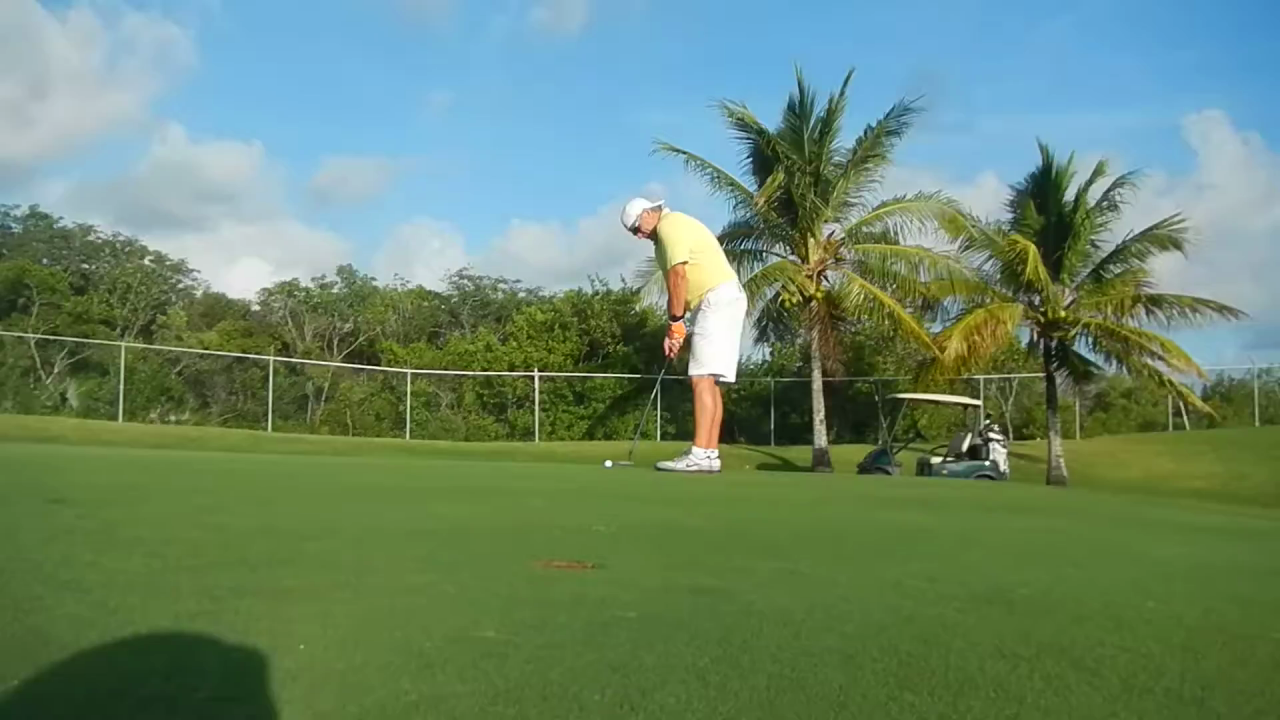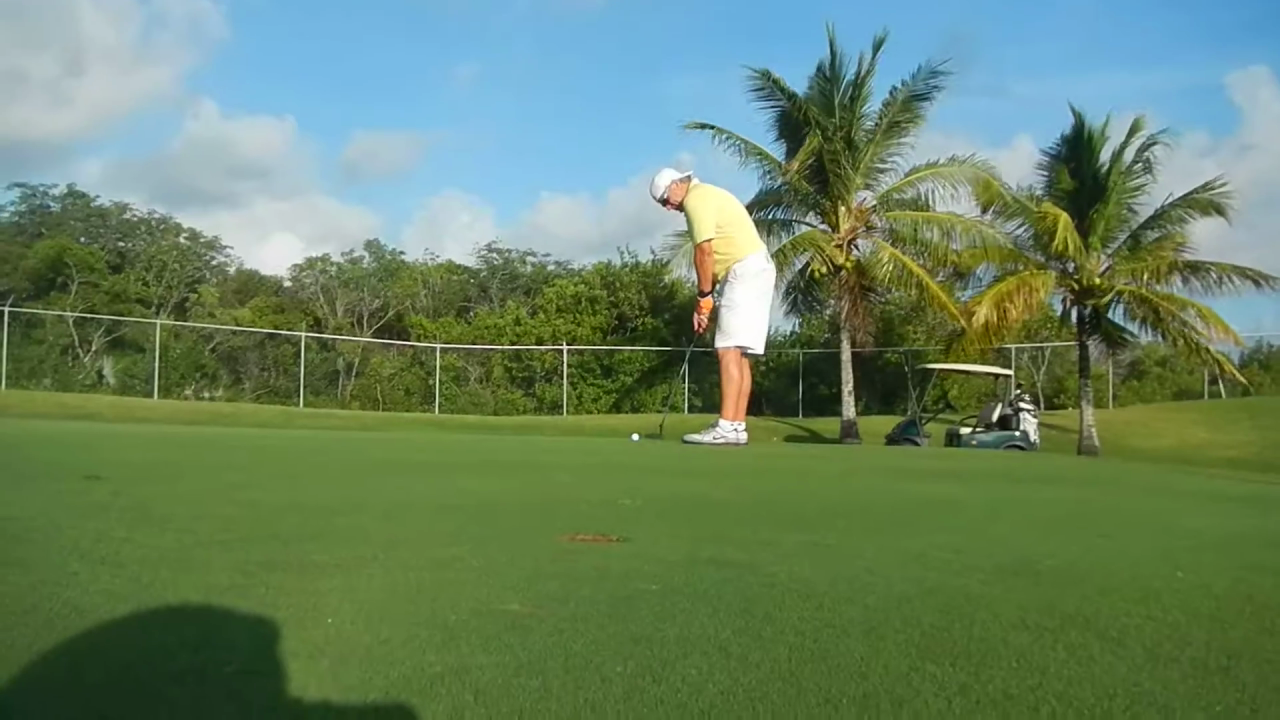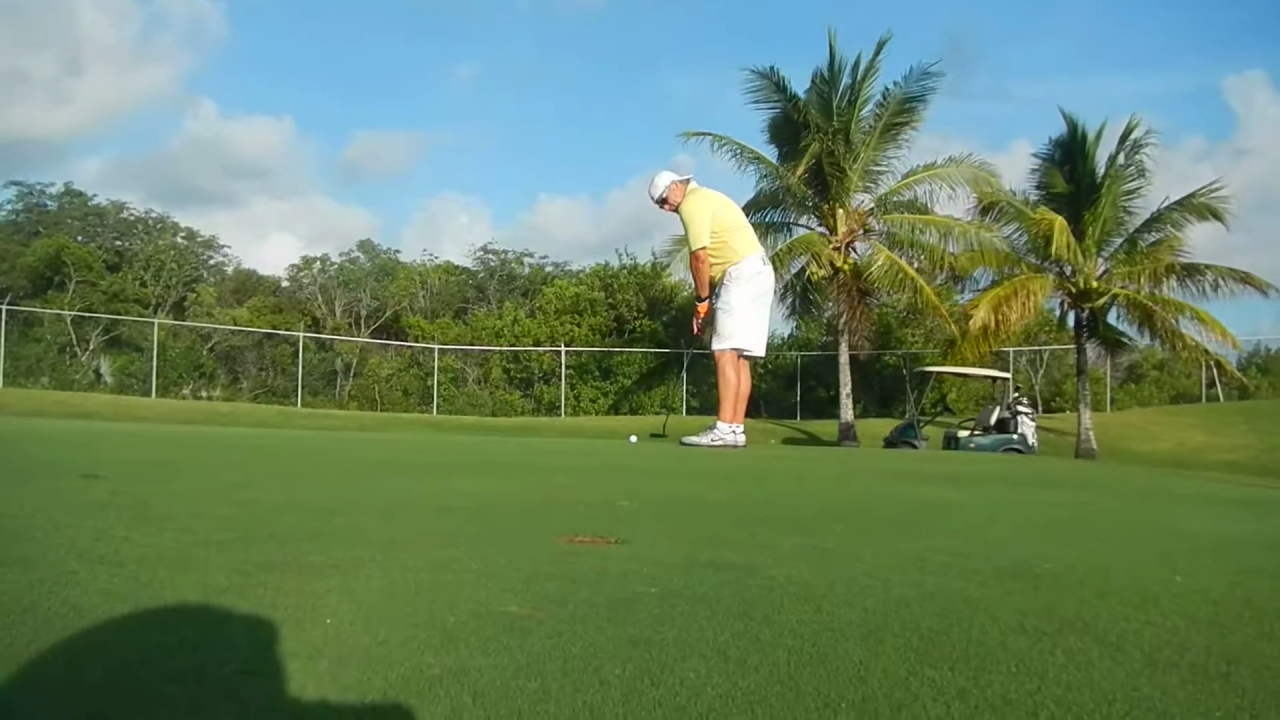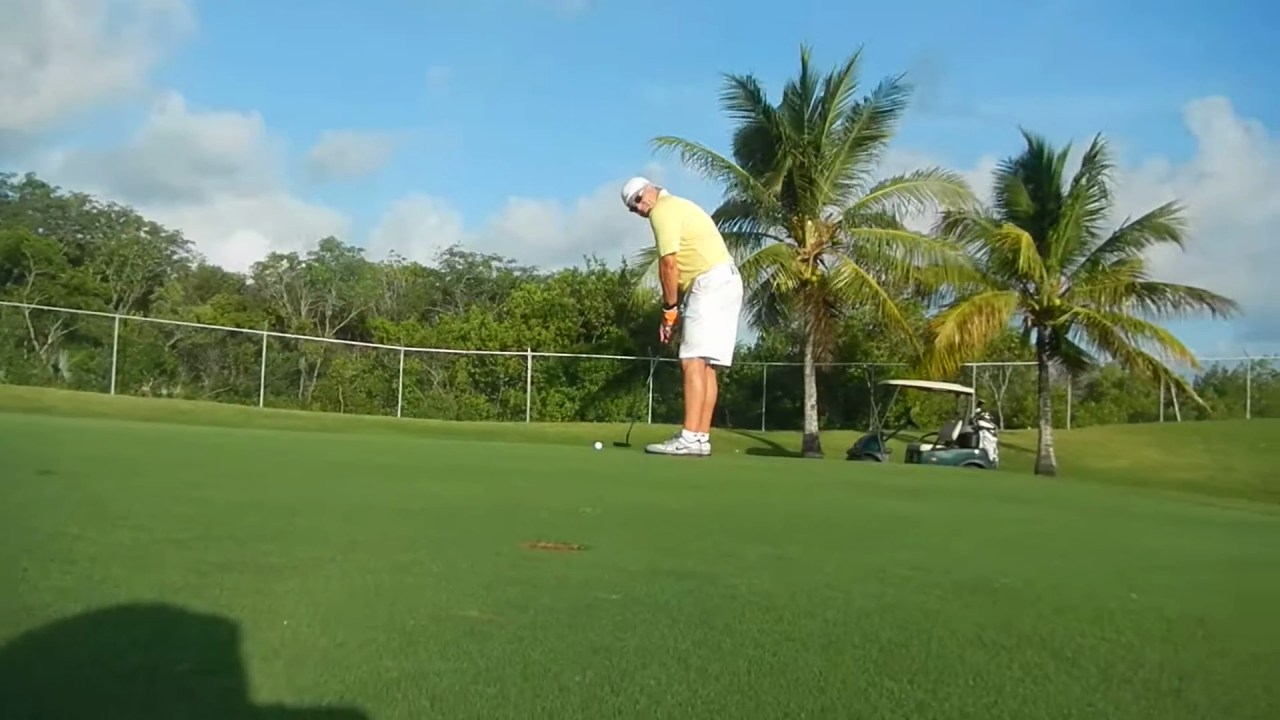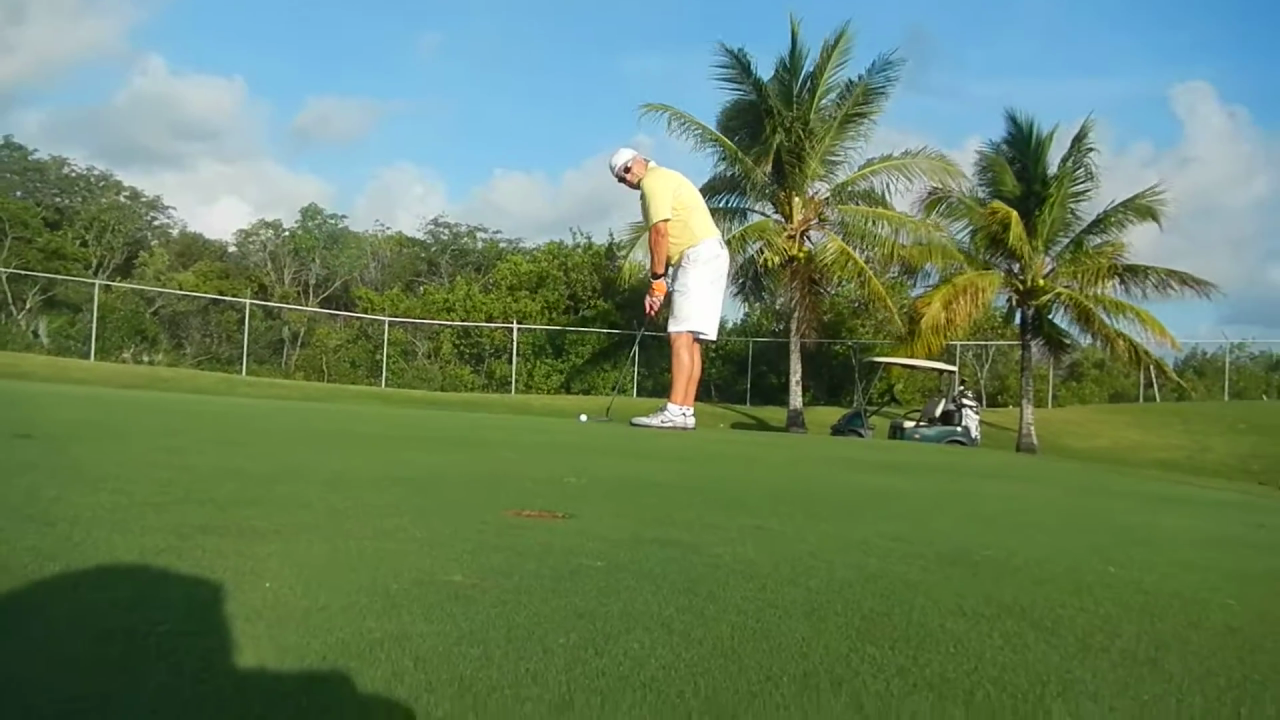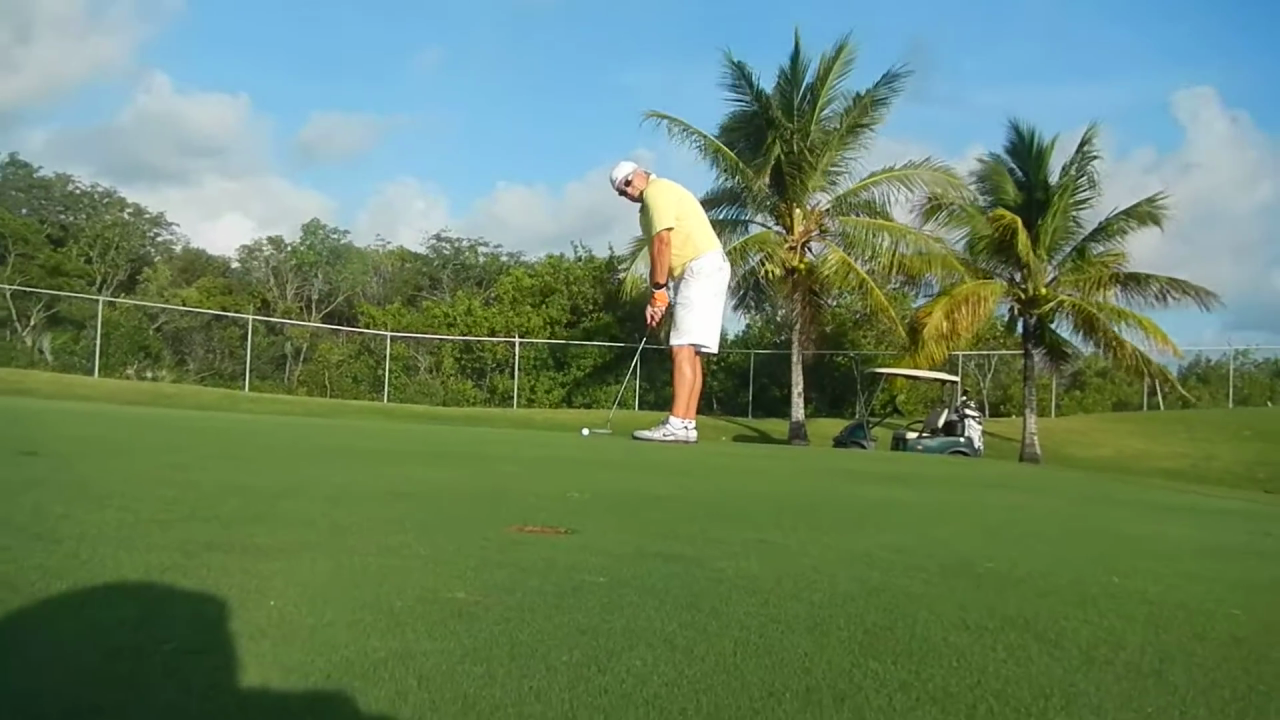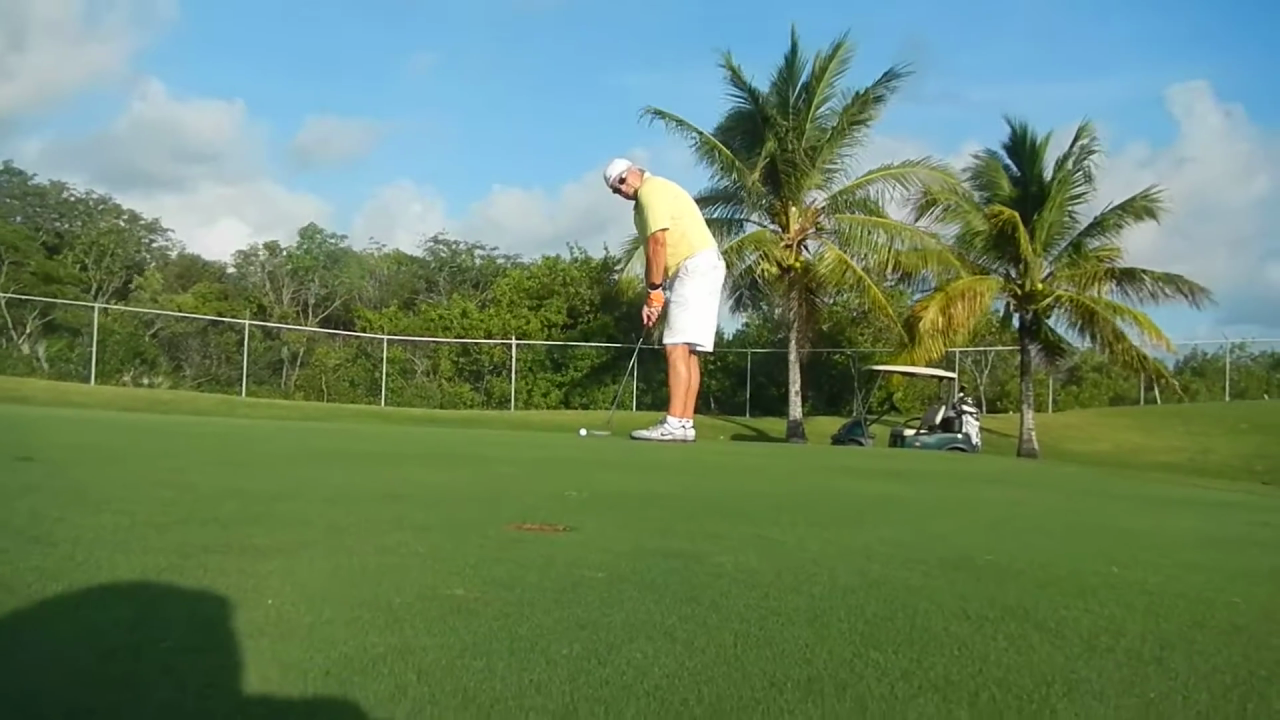
dt=0.2s
person 1, frame 1
left shoulder: (670, 224)
right shoulder: (661, 241)
left elbow: (678, 276)
right elbow: (676, 286)
left wrist: (675, 323)
right wrist: (674, 330)
left hip: (719, 300)
right hip: (713, 303)
left knee: (703, 378)
right knee: (709, 380)
left ankle: (699, 454)
right ankle: (710, 453)
person 1, frame 2
left shoulder: (696, 198)
right shoulder: (703, 199)
left elbow: (704, 252)
right elbow: (711, 255)
left wrist: (704, 297)
right wrist: (705, 300)
left hip: (746, 271)
right hip: (752, 272)
left knee: (729, 350)
right knee: (739, 352)
left ankle: (726, 427)
right ankle: (737, 426)
person 1, frame 3
left shoulder: (692, 203)
right shoulder: (703, 200)
left elbow: (699, 258)
right elbow: (709, 259)
left wrist: (701, 302)
right wrist: (705, 304)
left hip: (743, 274)
right hip: (755, 273)
left knee: (726, 352)
right knee: (739, 356)
left ankle: (725, 429)
right ankle: (735, 429)
person 1, frame 4
left shoulder: (663, 209)
right shoulder: (673, 210)
left elbow: (668, 264)
right elbow: (678, 269)
left wrist: (669, 310)
right wrist: (672, 311)
left hip: (712, 283)
right hip: (722, 284)
left knee: (693, 360)
right knee: (705, 365)
left ankle: (689, 437)
right ankle: (700, 438)
person 1, frame 5
left shoulder: (654, 179)
right shoulder: (649, 193)
left elbow: (660, 232)
right elbow: (660, 240)
left wrist: (656, 280)
right wrist: (655, 287)
left hip: (700, 256)
right hip: (698, 259)
left knee: (681, 334)
right knee: (690, 338)
left ankle: (674, 411)
right ankle: (685, 411)
person 1, frame 6
left shoulder: (657, 190)
right shoulder: (645, 210)
left elbow: (663, 242)
right elbow: (656, 256)
left wrist: (658, 290)
right wrist: (655, 298)
left hip: (703, 268)
right hip: (695, 273)
left knee: (683, 347)
right knee: (690, 350)
left ankle: (677, 424)
right ankle: (687, 424)
person 1, frame 7
left shoulder: (651, 189)
right shoulder: (640, 208)
left elbow: (658, 242)
right elbow: (652, 254)
left wrist: (654, 290)
right wrist: (652, 297)
left hip: (697, 267)
right hip: (692, 271)
left knee: (678, 346)
right knee: (686, 349)
left ankle: (674, 424)
right ankle: (685, 423)
